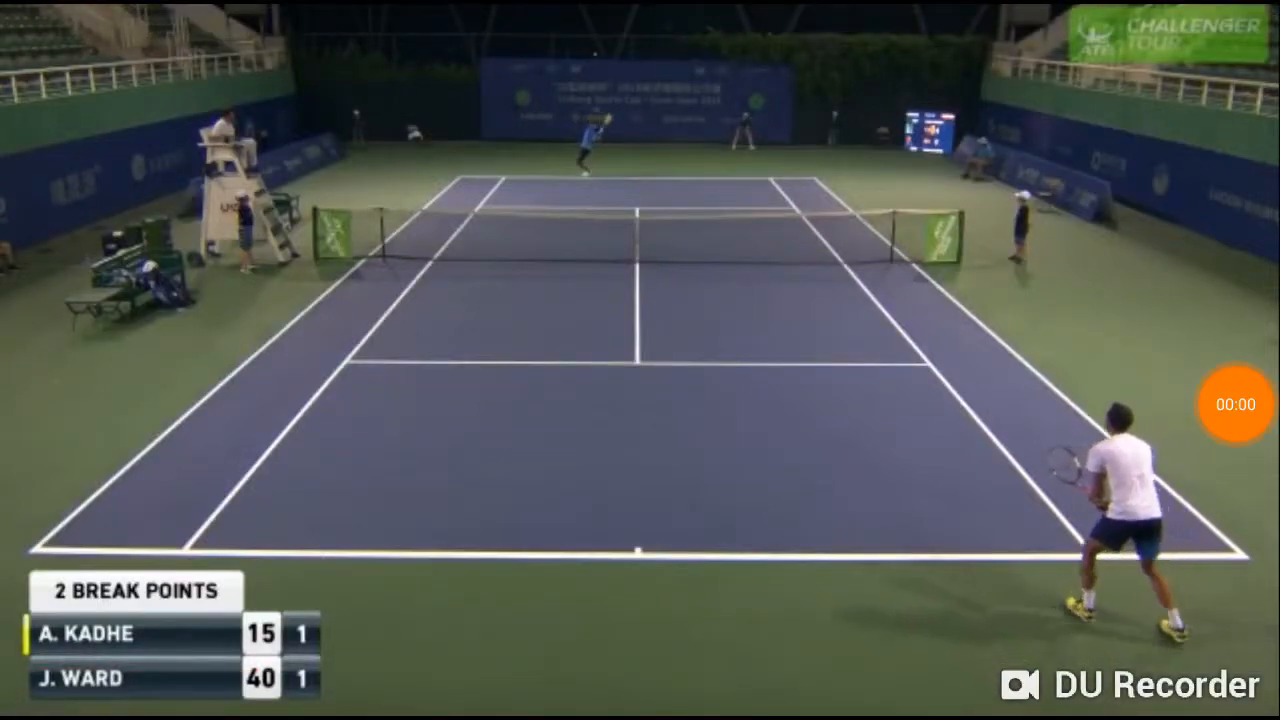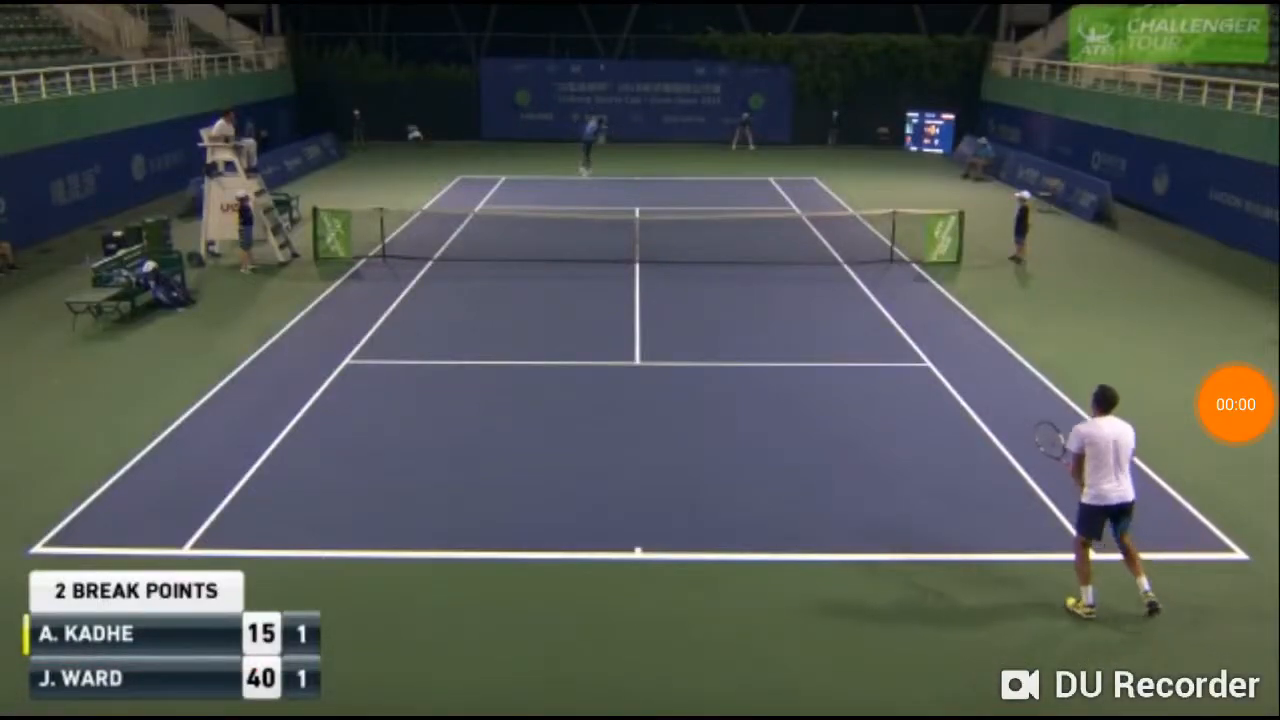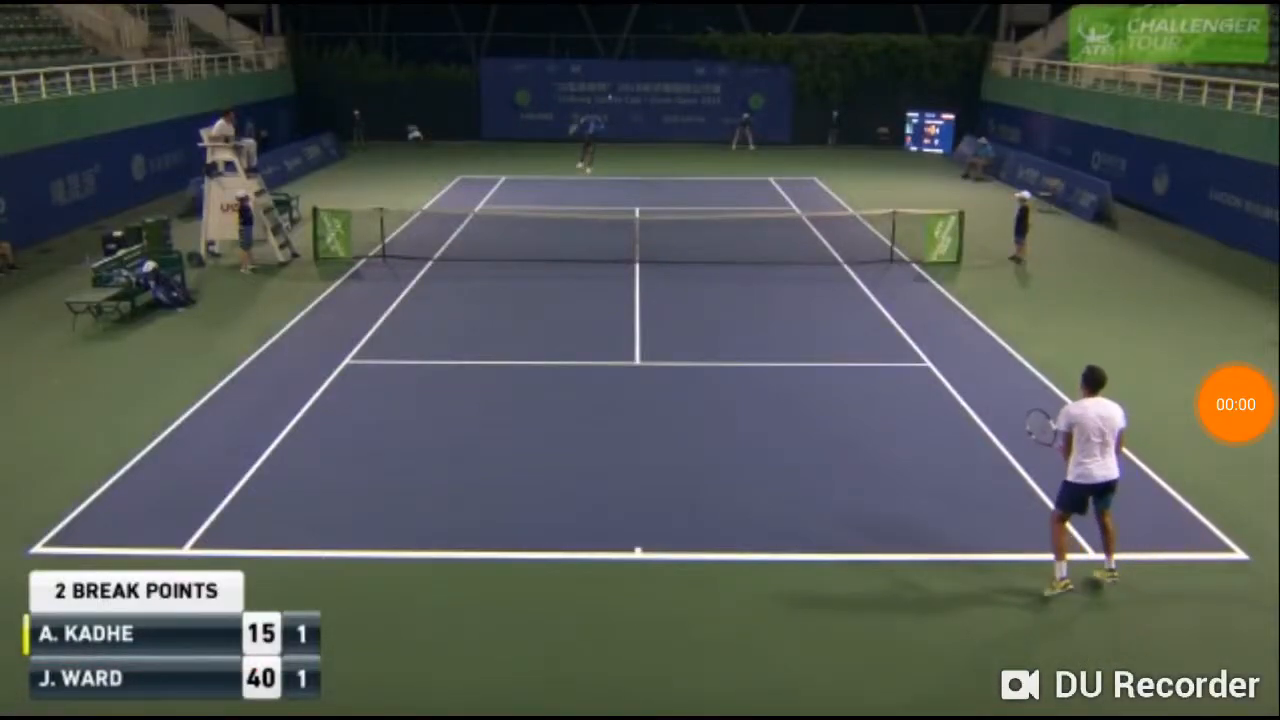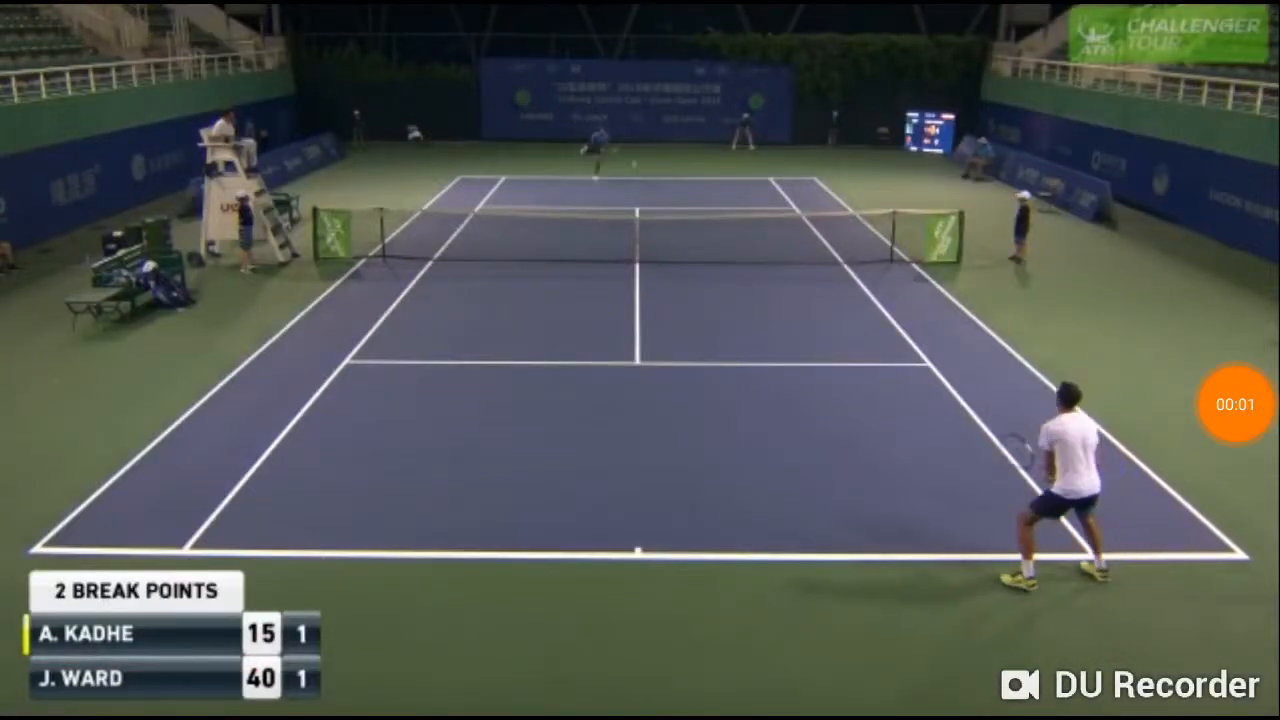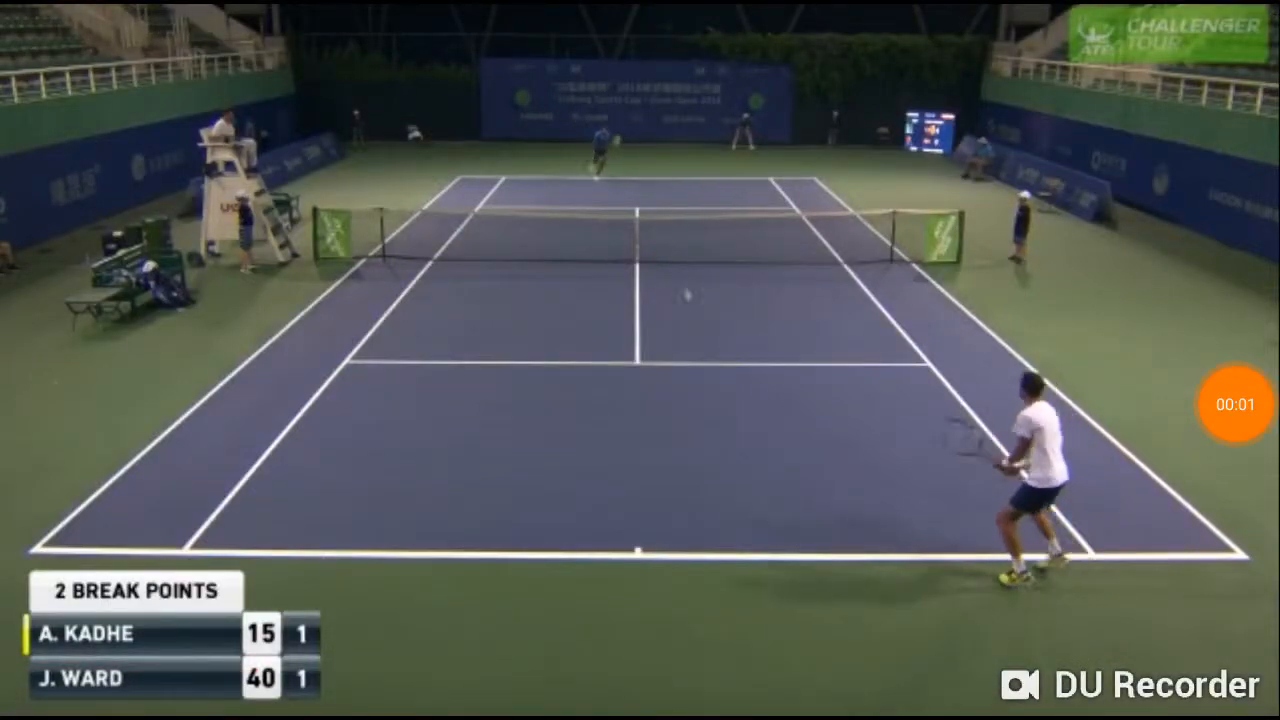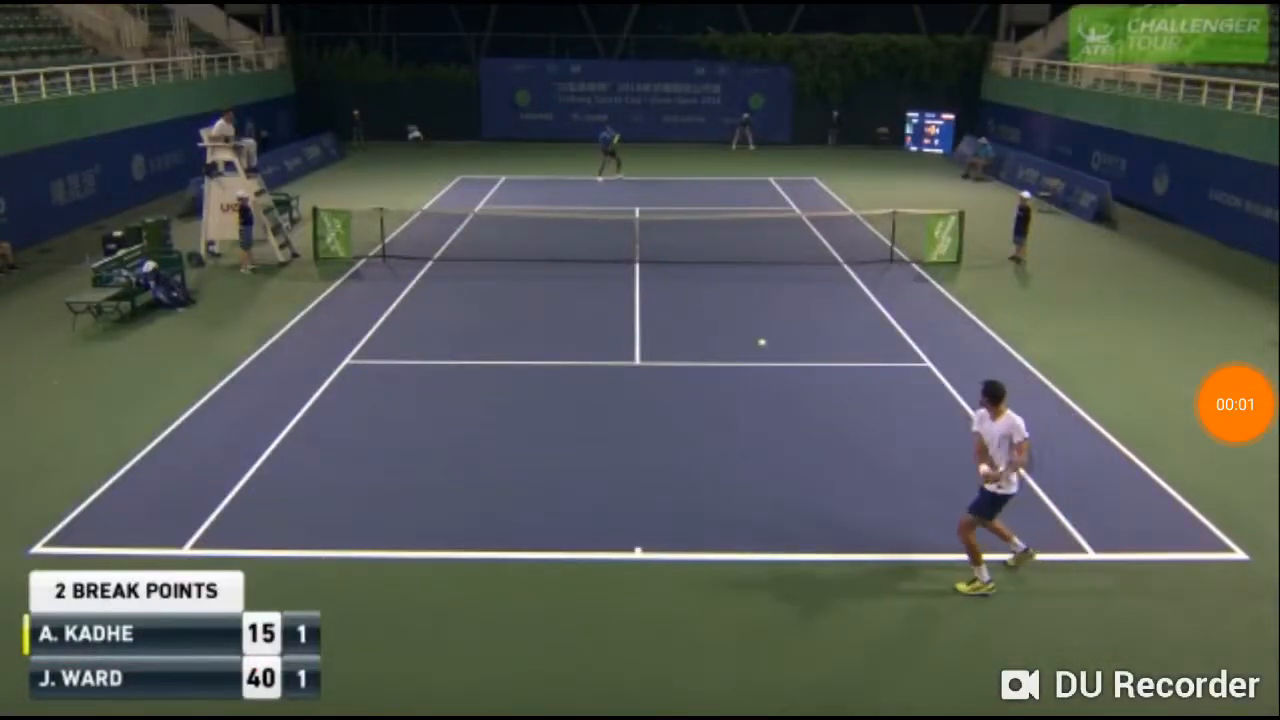
dt=0.2s
person 1, frame 1
left shoulder: (1100, 449)
right shoulder: (1144, 447)
left elbow: (1095, 493)
left wrist: (1101, 502)
left hip: (1122, 515)
right hip: (1152, 515)
left knee: (1089, 550)
right knee: (1150, 568)
left ankle: (1085, 606)
right ankle: (1177, 625)
person 1, frame 2
left shoulder: (1081, 431)
right shoulder: (1127, 430)
left elbow: (1075, 471)
right elbow: (1126, 464)
left wrist: (1083, 483)
left hip: (1095, 499)
right hip: (1125, 496)
left knee: (1081, 546)
right knee: (1125, 542)
left ankle: (1086, 603)
right ankle: (1146, 593)
person 1, frame 3
left shoulder: (1071, 411)
right shoulder: (1116, 410)
left elbow: (1065, 450)
right elbow: (1117, 448)
left hip: (1081, 477)
right hip: (1110, 475)
left knee: (1058, 520)
right knee: (1103, 518)
left ankle: (1061, 579)
right ankle: (1110, 569)
person 1, frame 4
left shoulder: (1051, 428)
right shoulder: (1091, 425)
left elbow: (1049, 464)
left wrist: (1055, 477)
left hip: (1066, 491)
right hip: (1093, 488)
left knee: (1024, 520)
right knee: (1087, 518)
left ankle: (1027, 576)
right ankle: (1100, 566)
person 1, frame 5
left shoulder: (1026, 416)
right shoulder: (1047, 409)
left elbow: (1020, 451)
left wrist: (1006, 463)
right wrist: (1017, 466)
left hip: (1043, 481)
right hip: (1056, 476)
left knee: (1005, 519)
right knee: (1036, 510)
left ankle: (1020, 572)
right ankle: (1057, 552)
person 1, frame 6
left shoulder: (1014, 422)
right shoulder: (980, 415)
left elbow: (1021, 457)
right elbow: (979, 447)
left wrist: (1003, 474)
right wrist: (984, 468)
left hip: (1000, 488)
right hip: (988, 482)
left knee: (965, 528)
right knee: (985, 521)
left ankle: (984, 581)
right ankle: (1021, 550)
